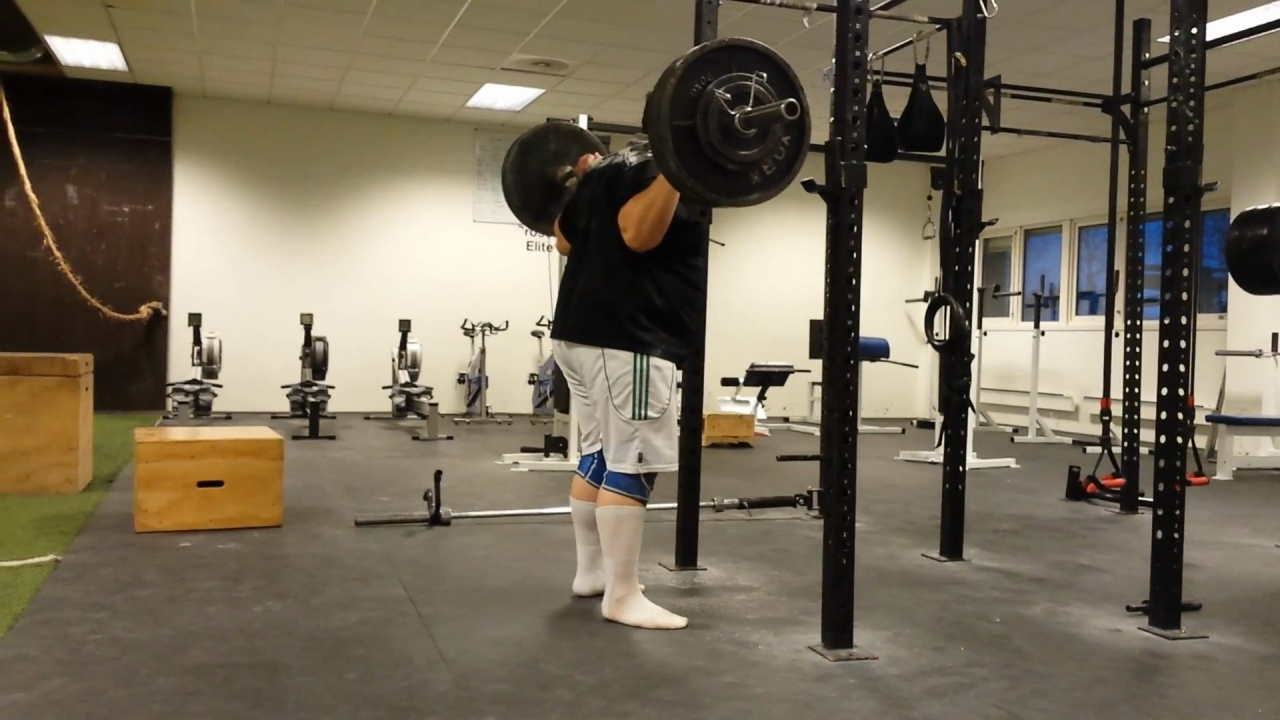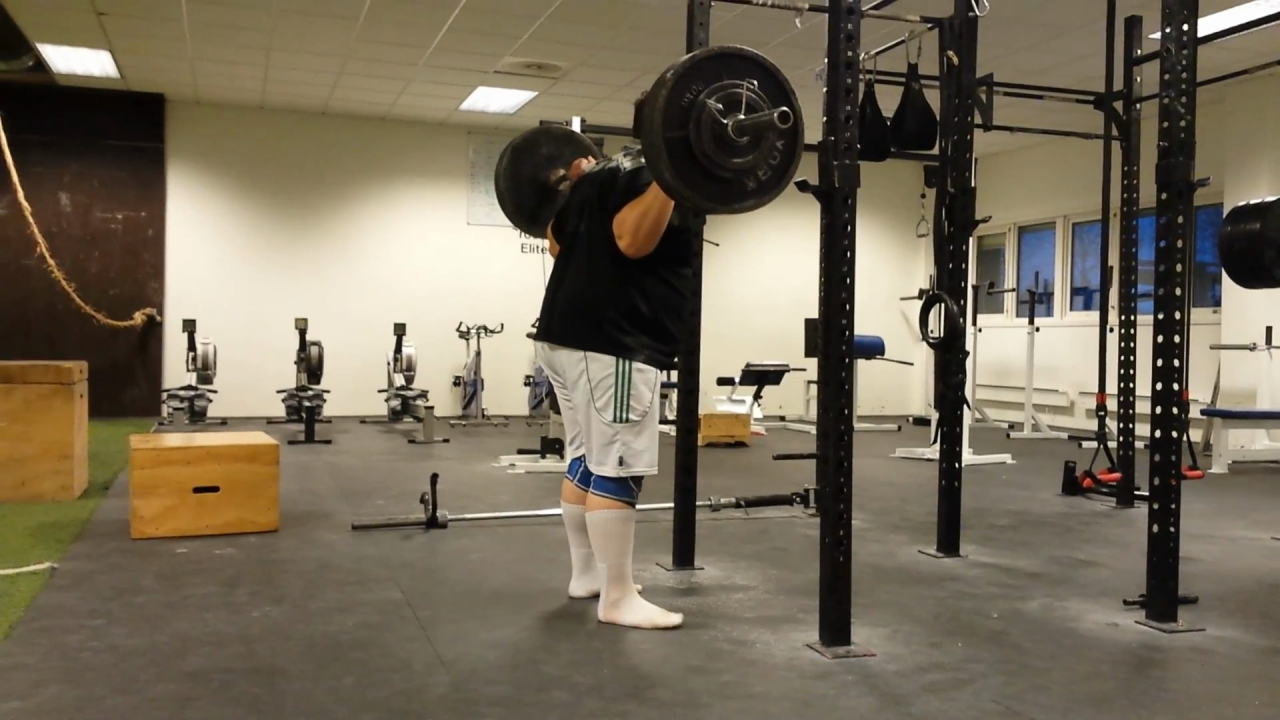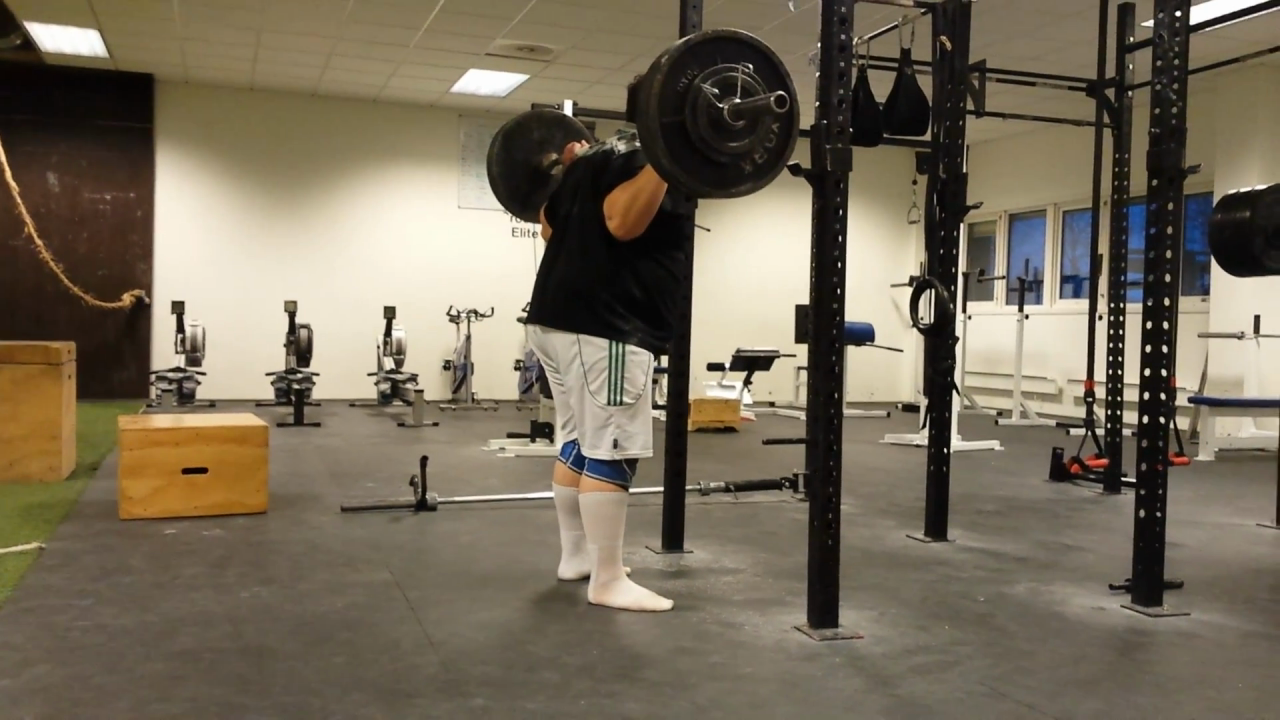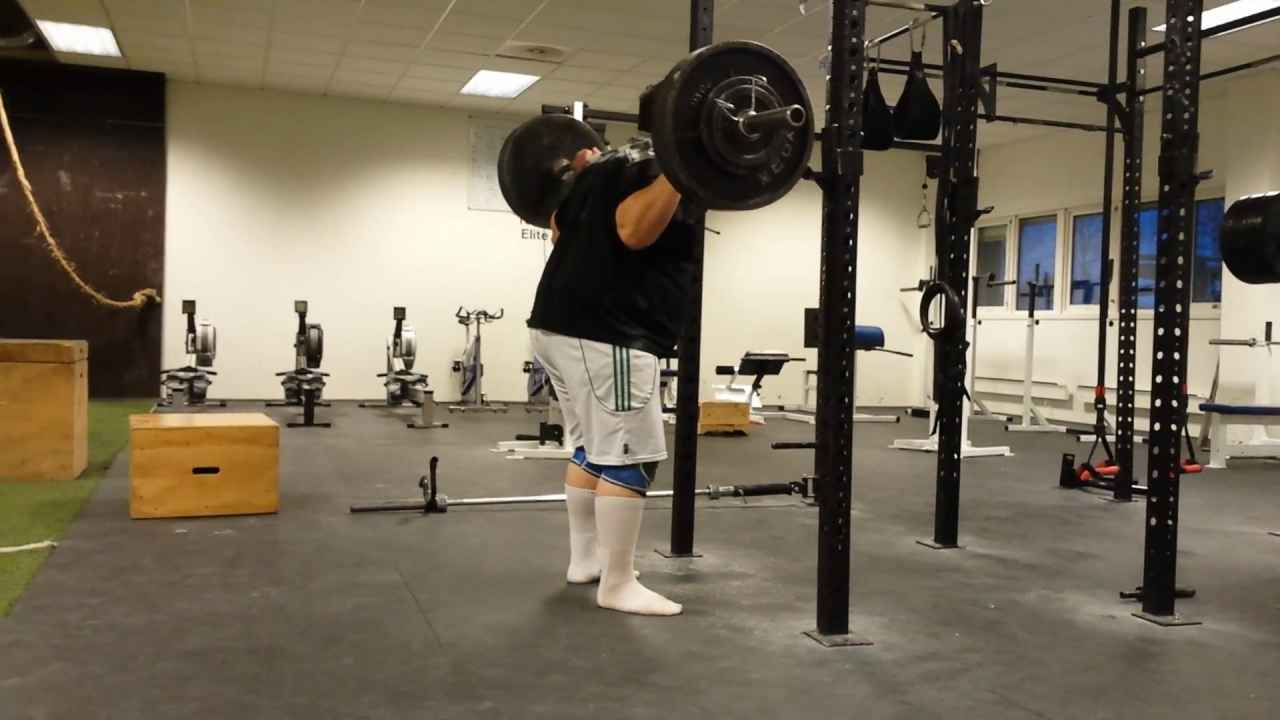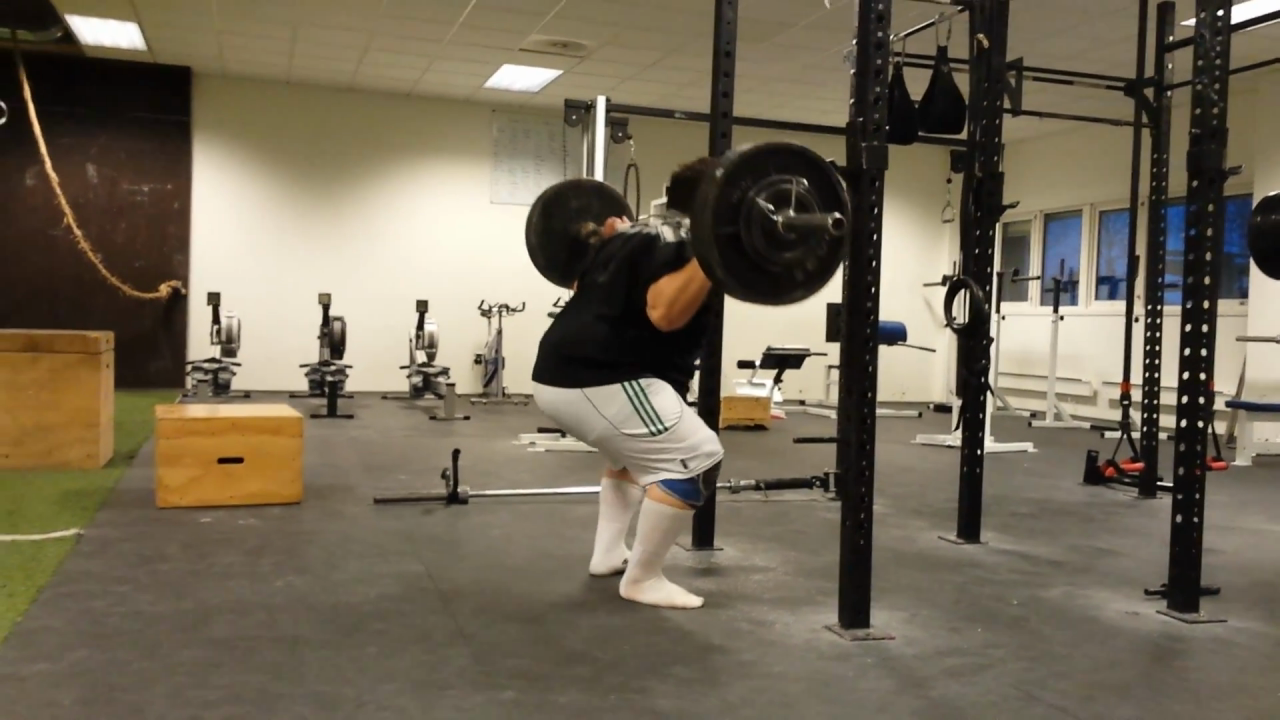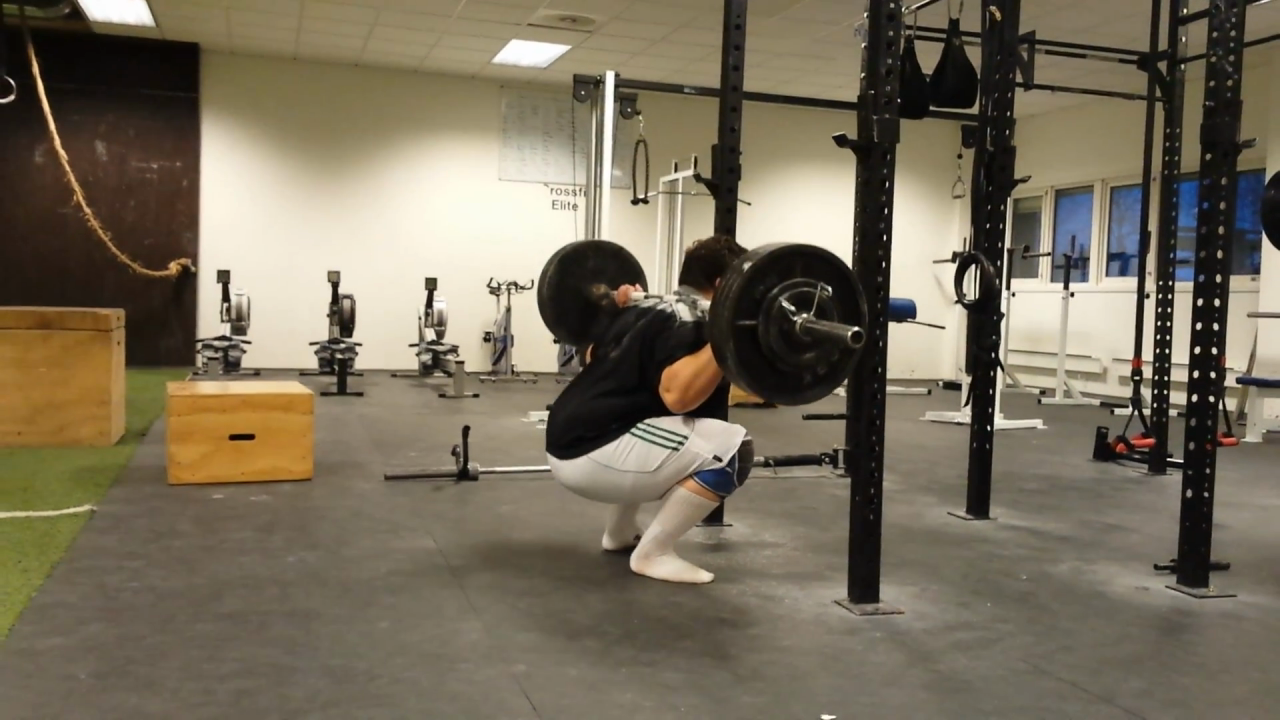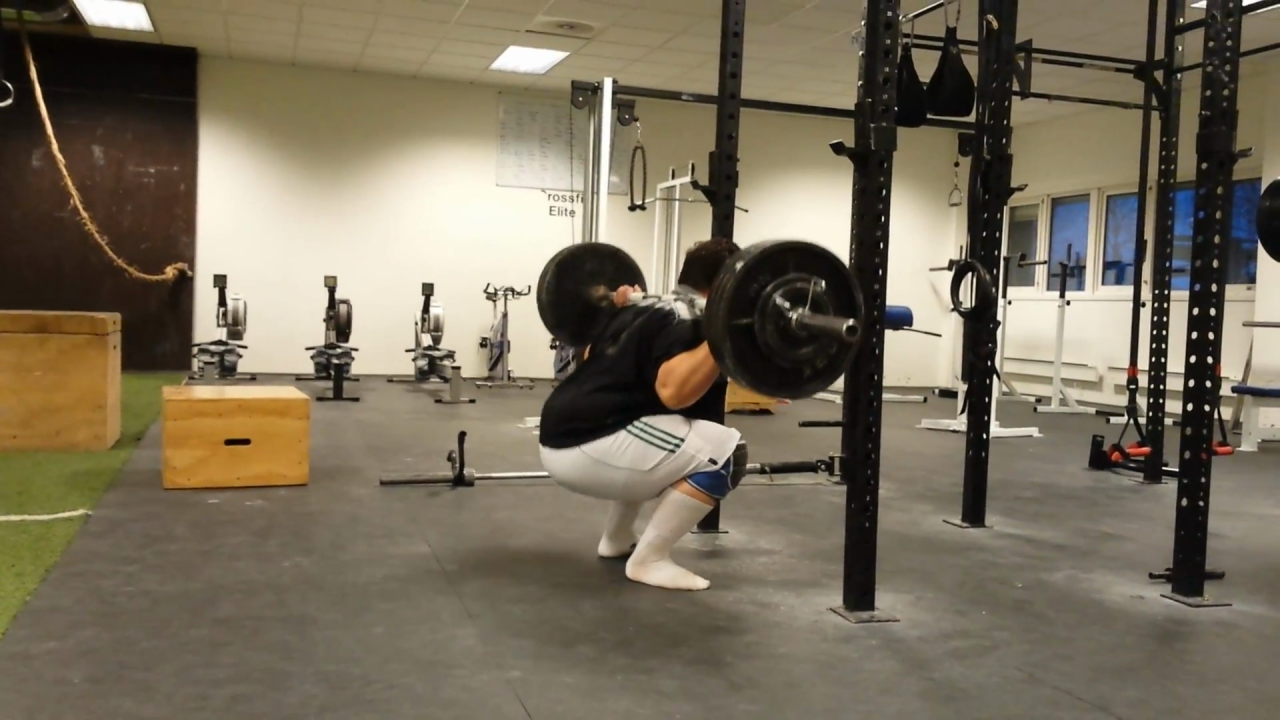
dt=0.7s
person 1, frame 1
left shoulder: (604, 172)
right shoulder: (651, 171)
left elbow: (565, 240)
right elbow: (638, 232)
left wrist: (580, 184)
left hip: (583, 334)
right hip: (626, 340)
left knee: (599, 457)
right knee: (630, 465)
left ankle: (591, 571)
right ankle: (622, 597)
person 1, frame 2
left shoulder: (599, 179)
right shoulder: (644, 179)
left elbow: (557, 243)
right elbow: (632, 240)
left wrist: (574, 188)
left hip: (567, 336)
right hip: (610, 345)
left knee: (587, 462)
right knee: (616, 469)
left ankle: (586, 574)
right ankle: (617, 598)
person 1, frame 3
left shoulder: (594, 162)
right shoulder: (639, 164)
left elbow: (550, 229)
right elbow: (622, 221)
left wrist: (567, 171)
left hip: (558, 320)
right hip: (602, 329)
left knee: (578, 445)
right knee: (610, 453)
left ankle: (576, 557)
right ankle: (608, 581)
person 1, frame 4
left shoulder: (605, 168)
right shoulder: (652, 168)
left elbow: (560, 232)
right elbow: (634, 230)
left wrist: (578, 176)
left hip: (560, 325)
right hip: (605, 333)
left knee: (592, 451)
right knee: (628, 457)
left ankle: (585, 559)
right ankle: (617, 584)
person 1, frame 5
left shoulder: (632, 236)
right shoulder: (680, 248)
left elbow: (584, 290)
right elbow: (664, 312)
left wrist: (604, 242)
left hip: (555, 376)
right hip: (591, 380)
left knee: (637, 449)
right knee: (694, 459)
left ankle: (608, 553)
right ankle: (642, 578)
person 1, frame 6
left shoulder: (644, 310)
right shoulder: (689, 326)
left elbow: (593, 359)
right elbow: (678, 396)
left wrist: (620, 310)
left hip: (567, 443)
right hip: (595, 453)
right knee: (731, 450)
left ankle: (621, 531)
right ankle: (653, 554)
person 1, frame 7
left shoulder: (644, 309)
right shoulder: (687, 324)
left elbow: (592, 358)
right elbow: (673, 391)
left wrist: (619, 311)
left hip: (560, 443)
right hip: (588, 448)
left knee: (661, 450)
right knee: (721, 452)
left ankle: (618, 538)
right ankle: (649, 561)
